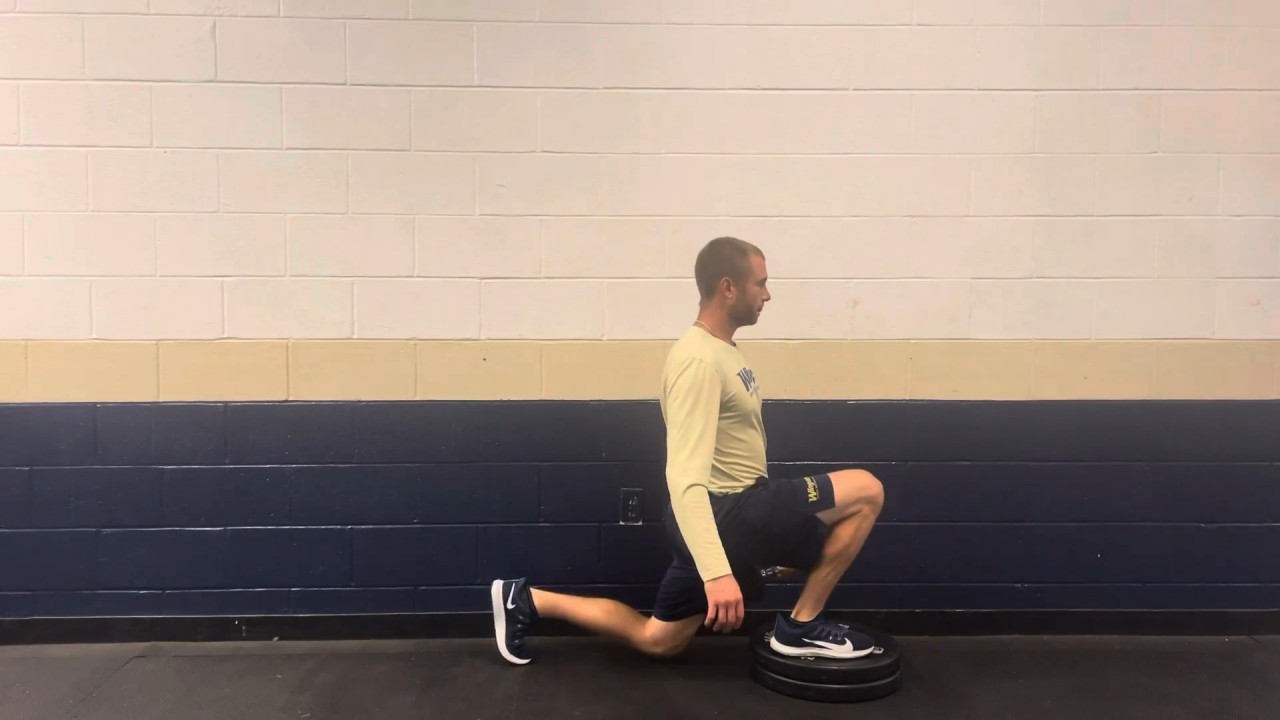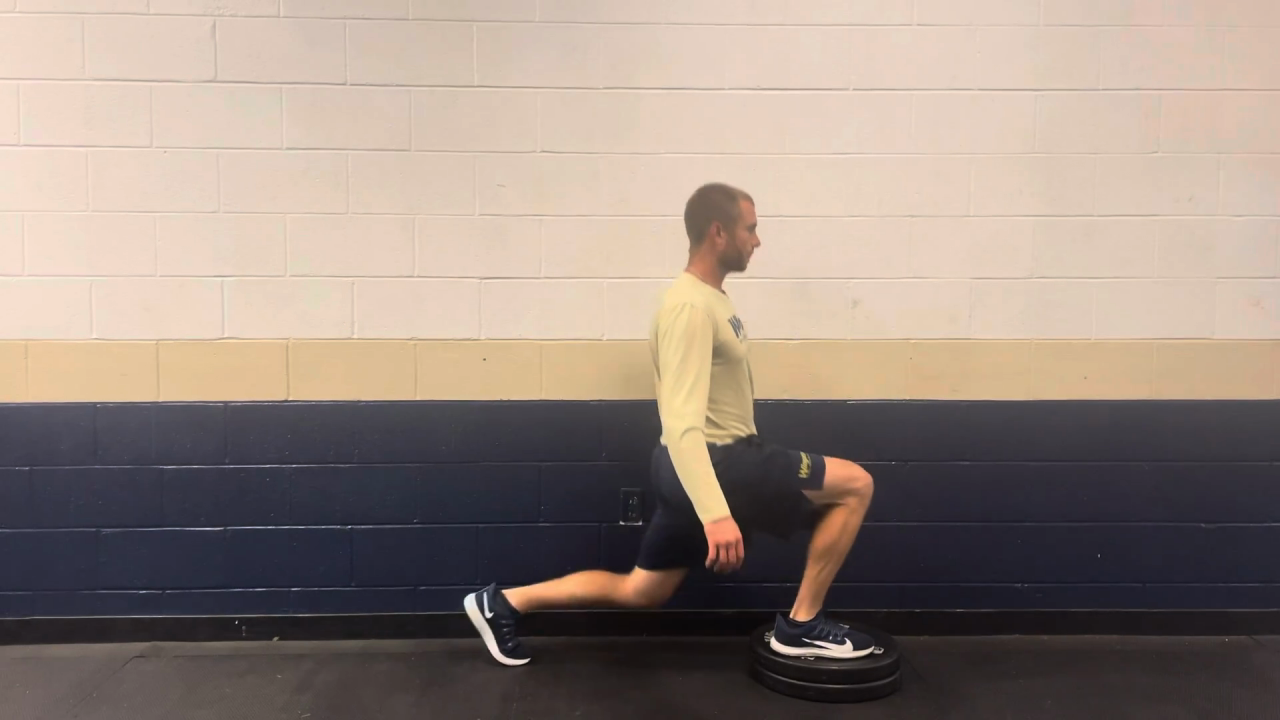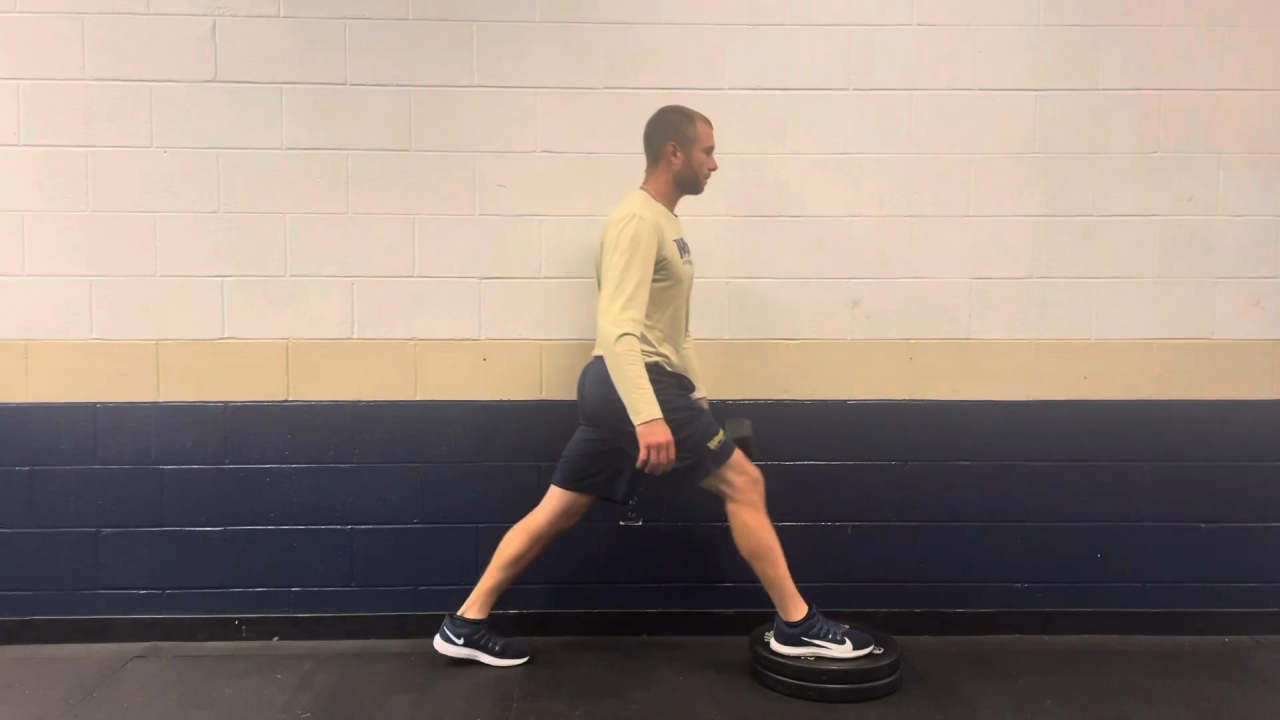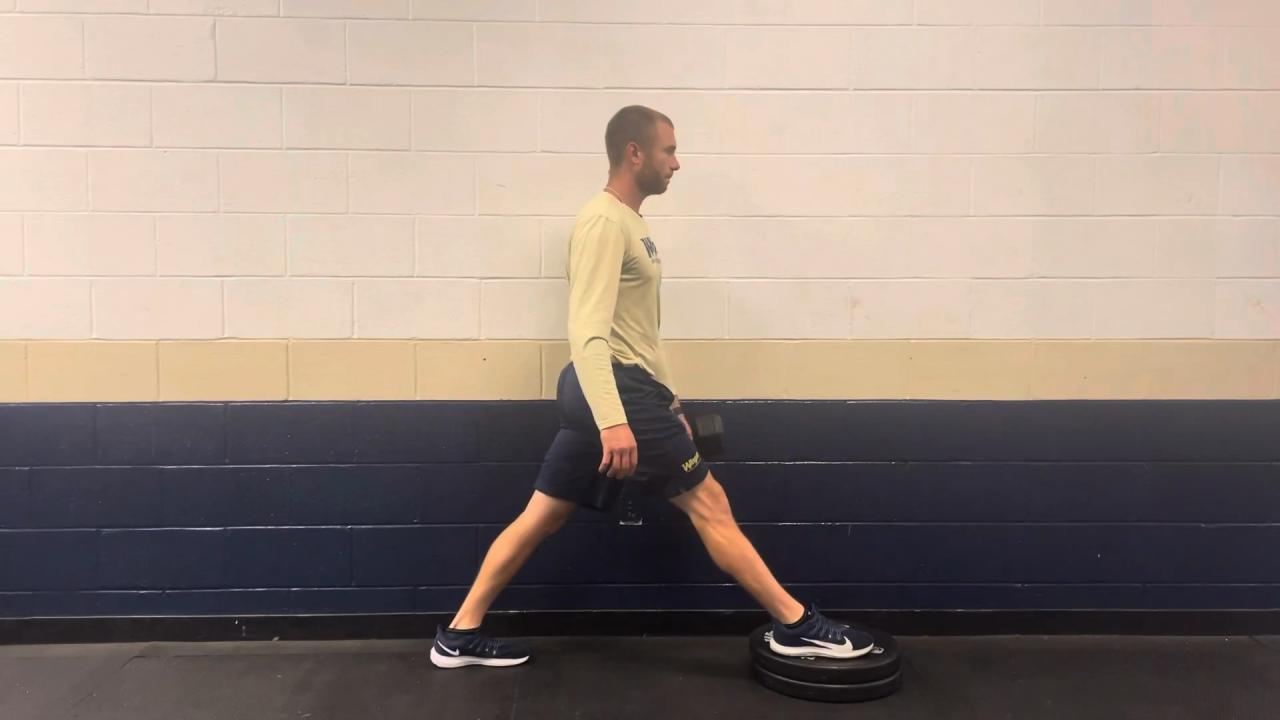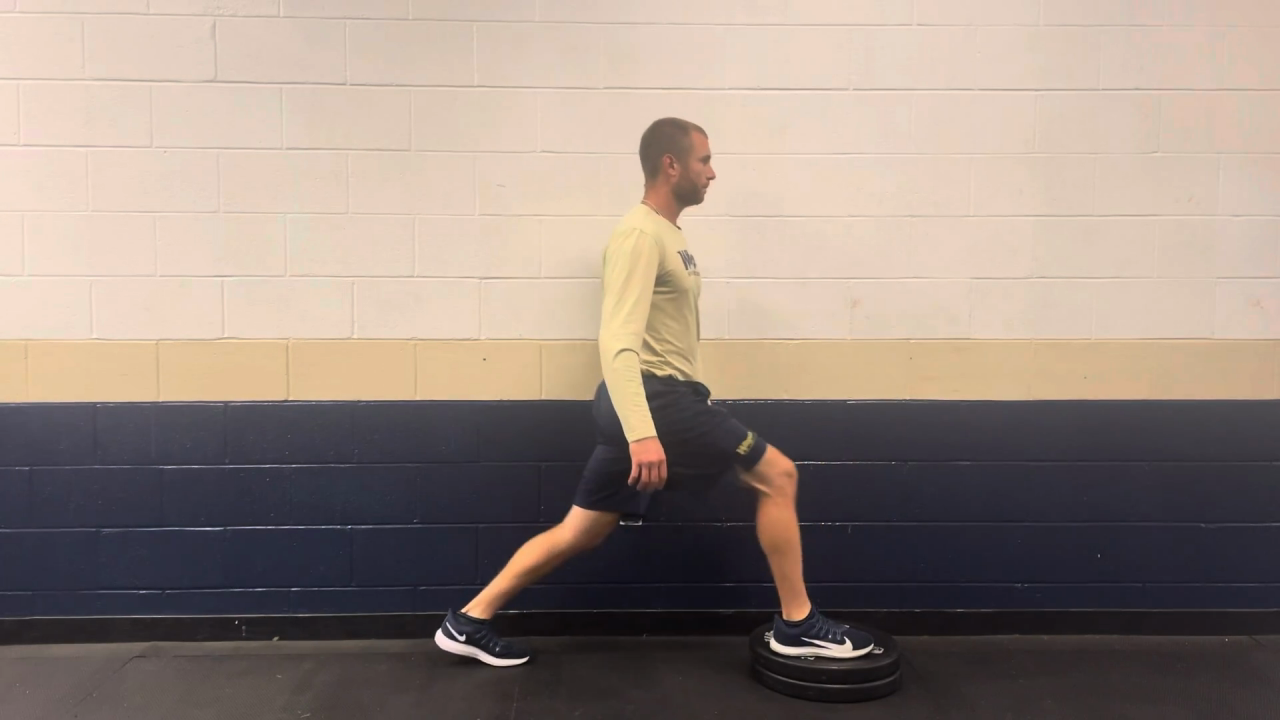
dt=0.5s
person 1, frame 1
left shoulder: (720, 350)
right shoulder: (699, 362)
right elbow: (685, 478)
left wrist: (774, 537)
right wrist: (717, 573)
left hip: (735, 508)
right hip: (729, 514)
left knee: (658, 639)
right knee: (866, 491)
left ankle: (524, 601)
right ankle: (803, 624)
person 1, frame 2
left shoulder: (709, 298)
right shoulder: (691, 306)
right elbow: (683, 424)
left wrist: (735, 493)
right wrist: (716, 514)
left hip: (717, 461)
right hip: (715, 466)
left knee: (641, 589)
right knee: (855, 485)
left ankle: (503, 603)
right ankle: (803, 624)
person 1, frame 3
left shoulder: (663, 222)
right shoulder: (638, 220)
left elbow: (670, 329)
right elbow: (619, 329)
left wrist: (699, 399)
right wrist: (649, 416)
left hip: (617, 389)
right hip: (634, 385)
left knee: (557, 511)
right knee: (743, 485)
left ankle: (465, 624)
right ankle: (798, 625)
person 1, frame 4
left shoulder: (626, 223)
right shoulder: (605, 223)
right elbow: (587, 331)
left wrist: (671, 403)
right wrist: (613, 420)
left hip: (604, 391)
right hip: (615, 389)
left knee: (542, 515)
right knee: (709, 503)
left ankle: (460, 634)
right ankle: (797, 624)
person 1, frame 5
left shoulder: (665, 234)
right shoulder: (640, 235)
right elbow: (618, 343)
right wrist: (642, 432)
left hip: (651, 400)
right hip: (654, 399)
left knee: (579, 530)
right knee: (778, 475)
left ankle: (469, 621)
right ankle: (798, 624)
